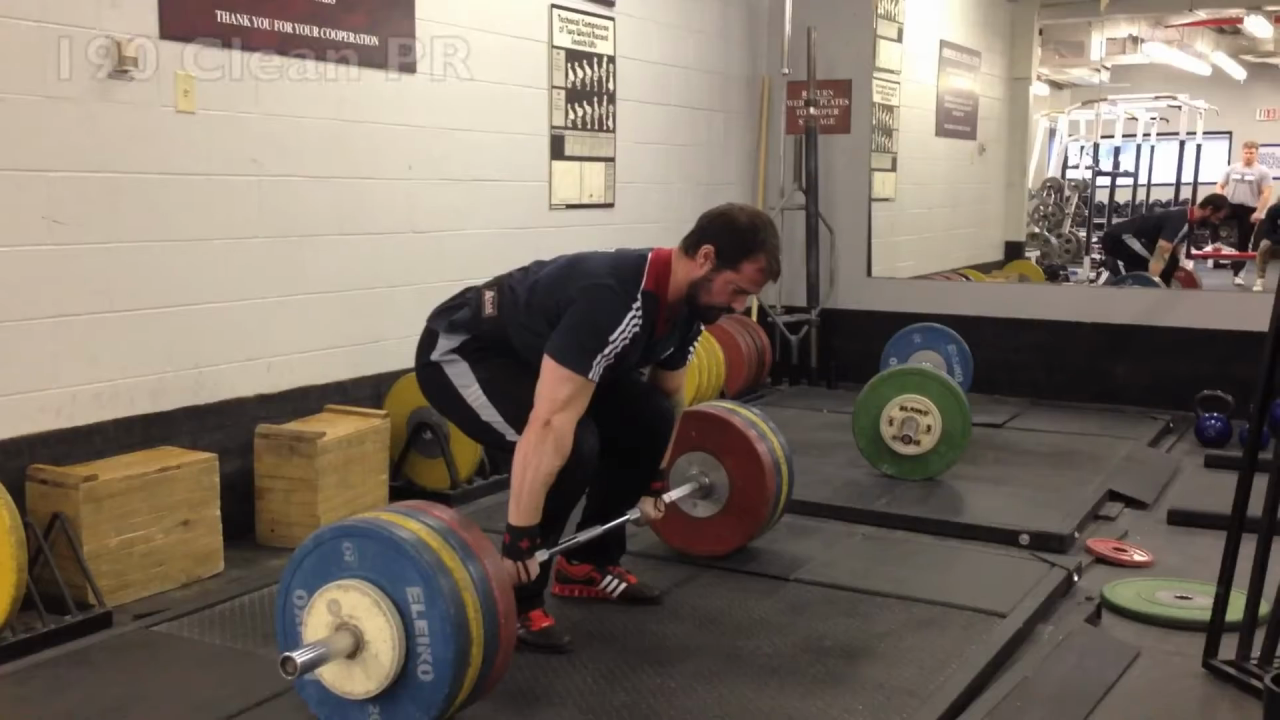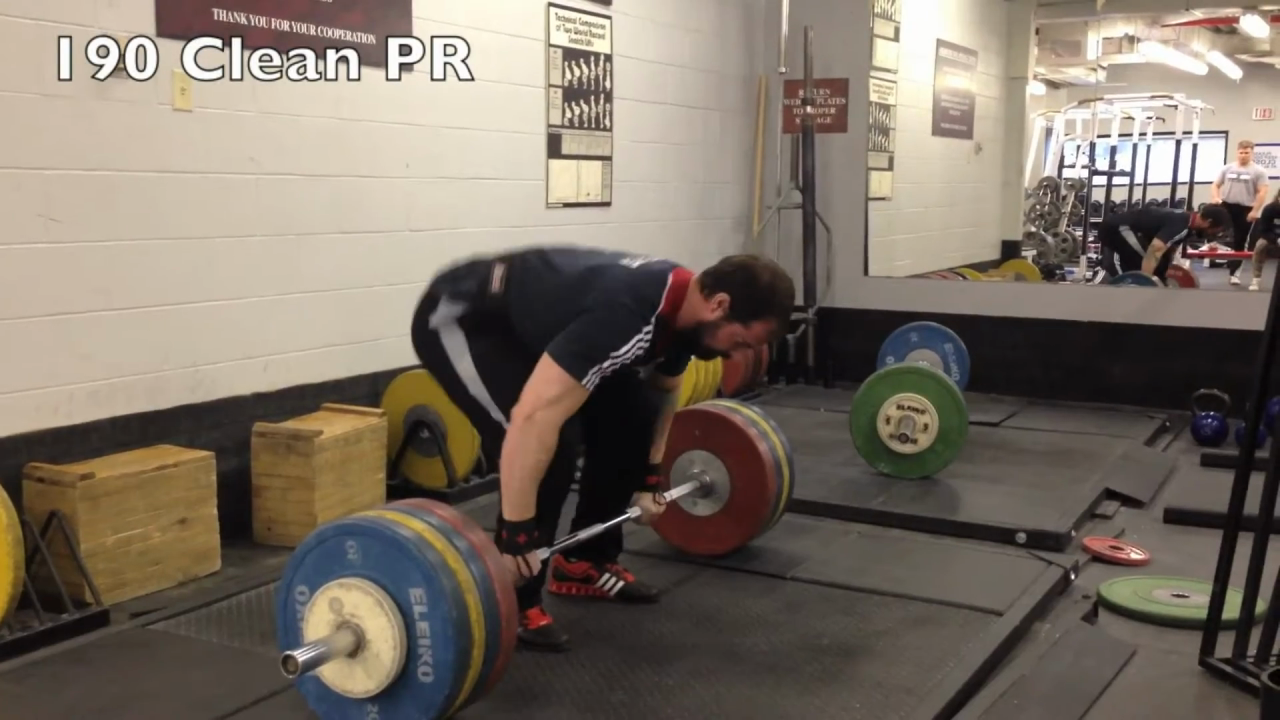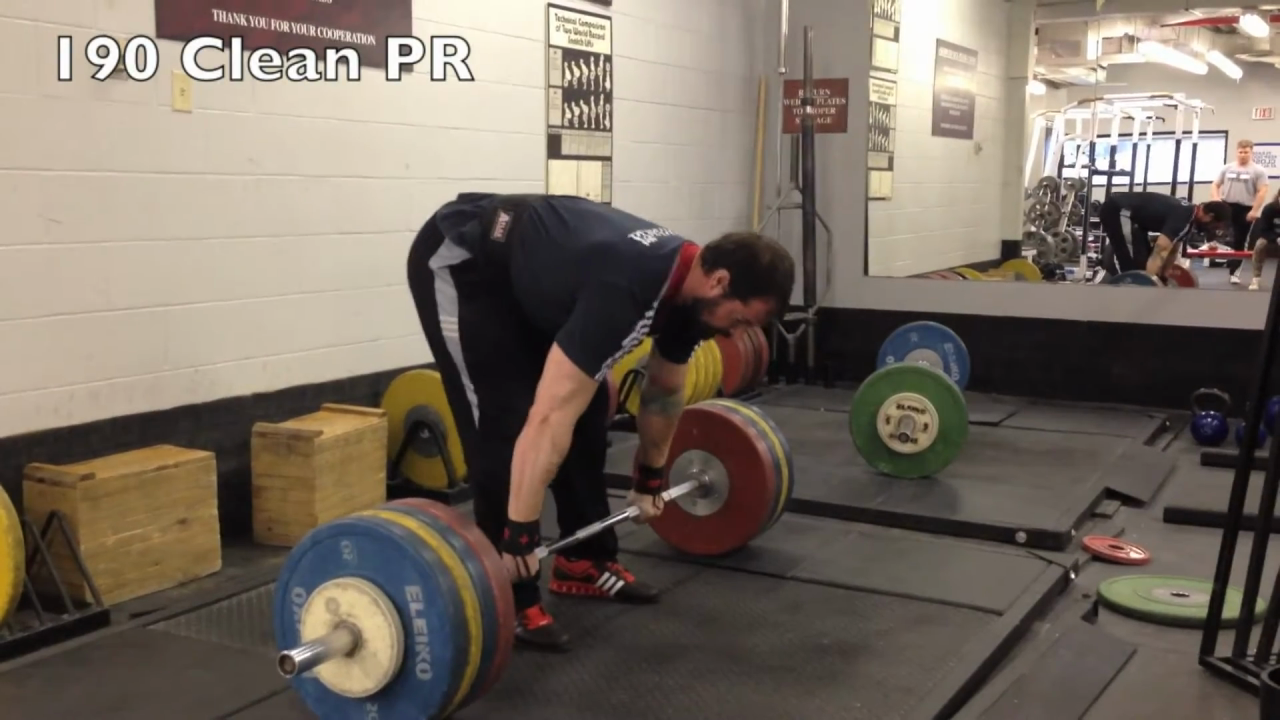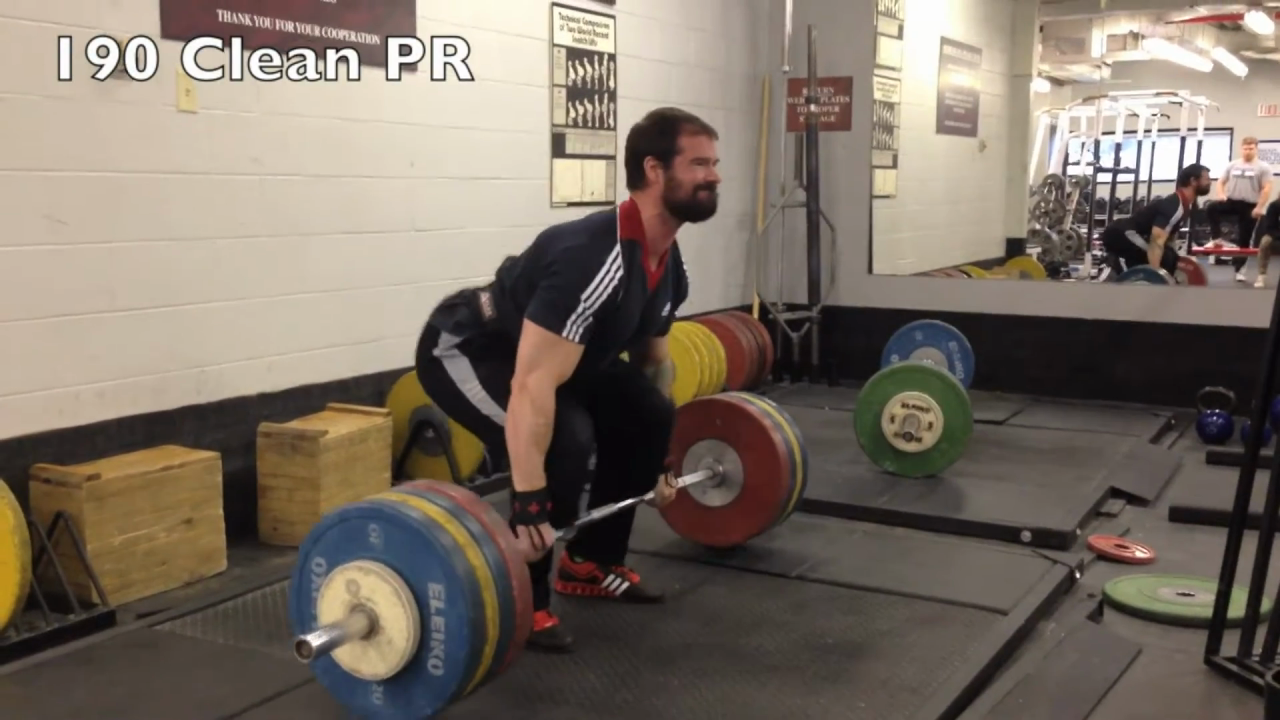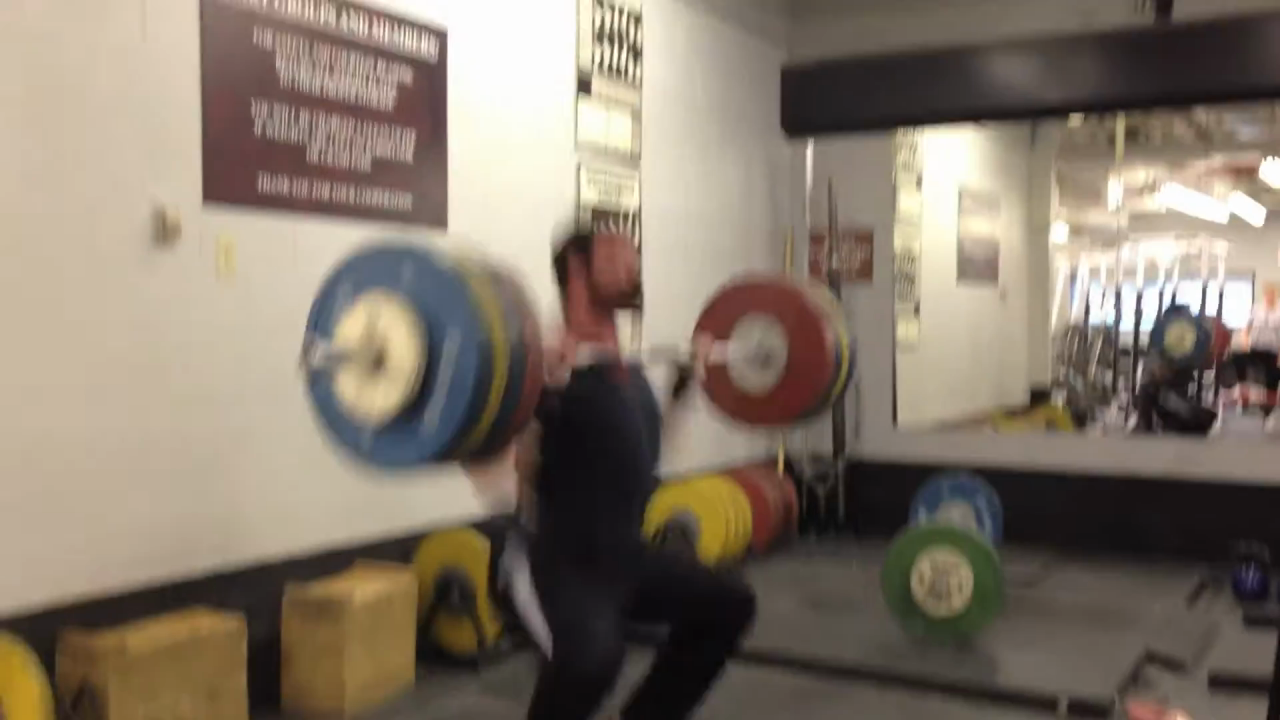
dt=1s
person 1, frame 1
left shoulder: (683, 304)
right shoulder: (611, 298)
left elbow: (667, 394)
right elbow: (550, 423)
left wrist: (653, 485)
right wrist: (518, 541)
left hip: (528, 351)
right hip: (460, 352)
left knee: (648, 419)
right knee: (574, 446)
left ankle: (586, 563)
right ankle: (512, 597)
person 1, frame 2
left shoulder: (681, 302)
right shoulder: (625, 315)
left elbow: (662, 390)
right elbow: (532, 419)
left wrist: (648, 479)
right wrist: (516, 536)
left hip: (521, 327)
right hip: (459, 319)
left knee: (634, 412)
right knee: (557, 438)
left ankle: (585, 561)
right ankle: (510, 598)
person 1, frame 3
left shoulder: (685, 280)
right shoulder: (626, 290)
left elbow: (664, 390)
right elbow: (549, 417)
left wrist: (650, 479)
right wrist: (520, 535)
left hip: (522, 270)
right hip: (460, 261)
left knee: (586, 406)
right knee: (504, 421)
left ankle: (584, 560)
right ankle: (507, 598)
person 1, frame 4
left shoulder: (669, 265)
right shoulder: (591, 260)
left elbow: (653, 360)
right elbow: (532, 389)
left wrist: (659, 464)
right wrist: (529, 507)
right hip: (465, 349)
left knee: (650, 417)
right knee: (567, 441)
left ankle: (591, 562)
person 1, frame 5
left shoulder: (628, 373)
right shoulder: (560, 373)
left elbow: (650, 436)
left wrist: (688, 373)
right wrist: (553, 376)
left hip: (622, 552)
right hip: (555, 566)
left knee: (730, 603)
right knee: (590, 658)
